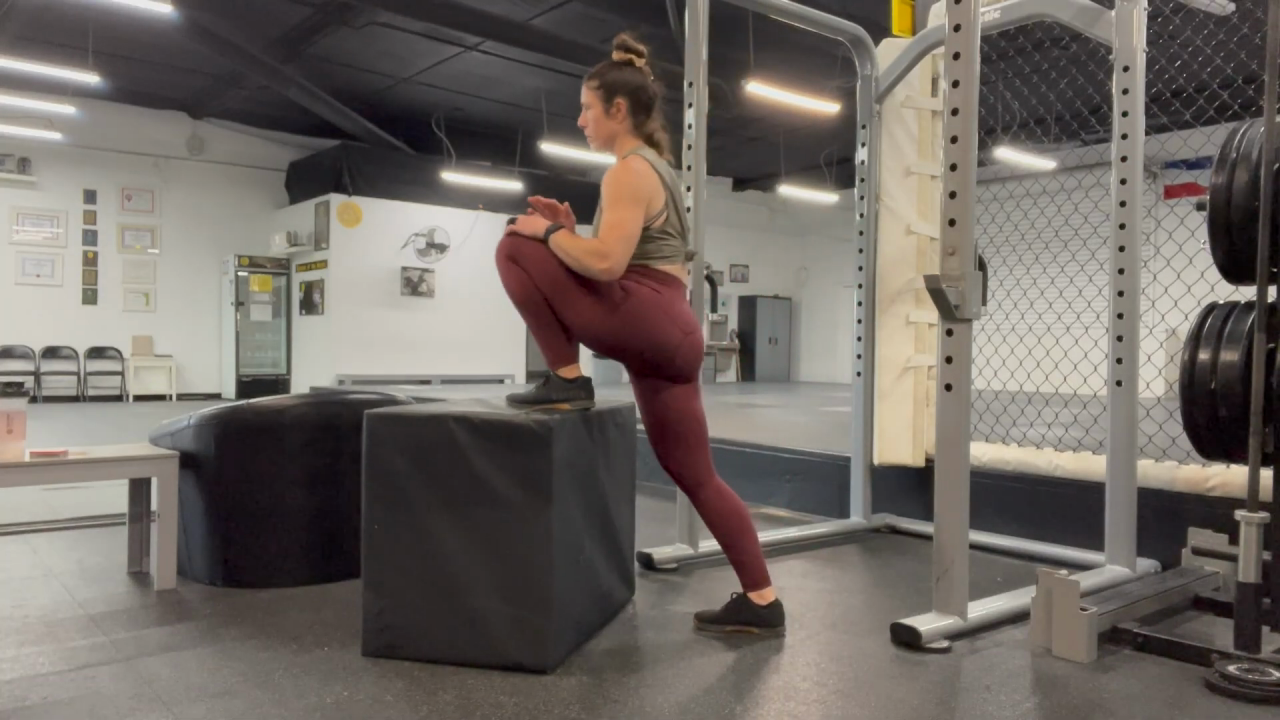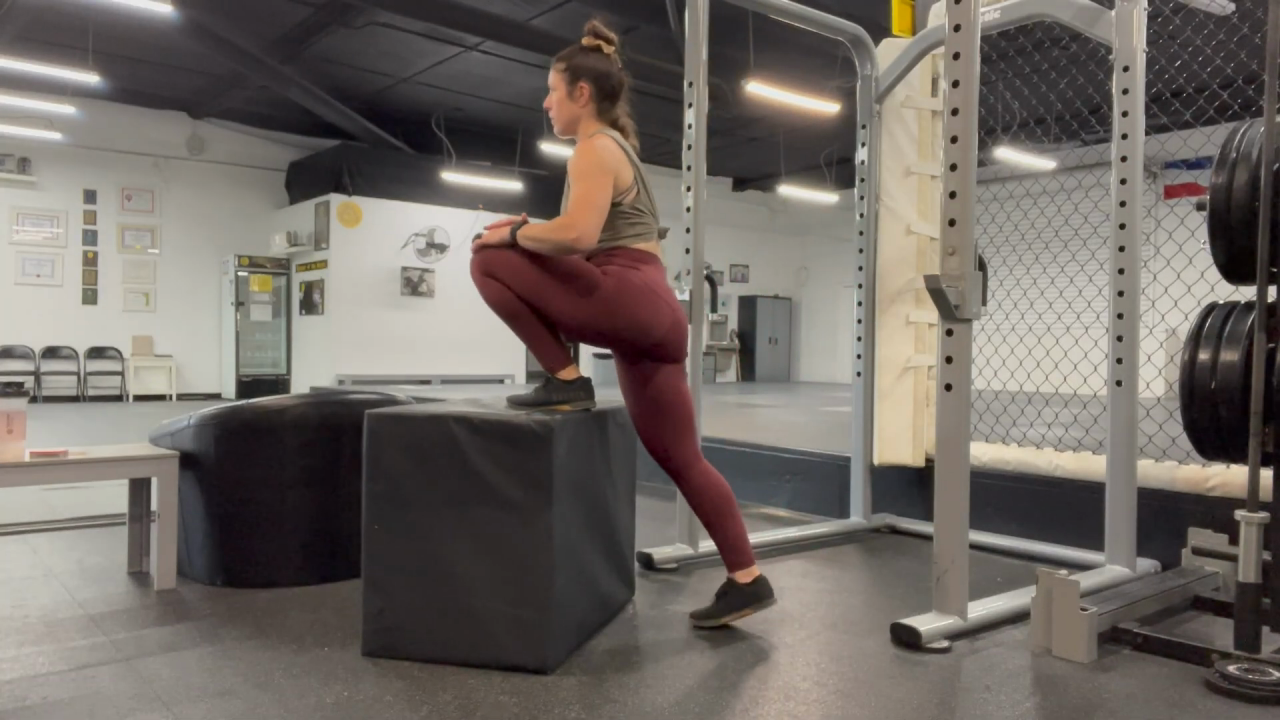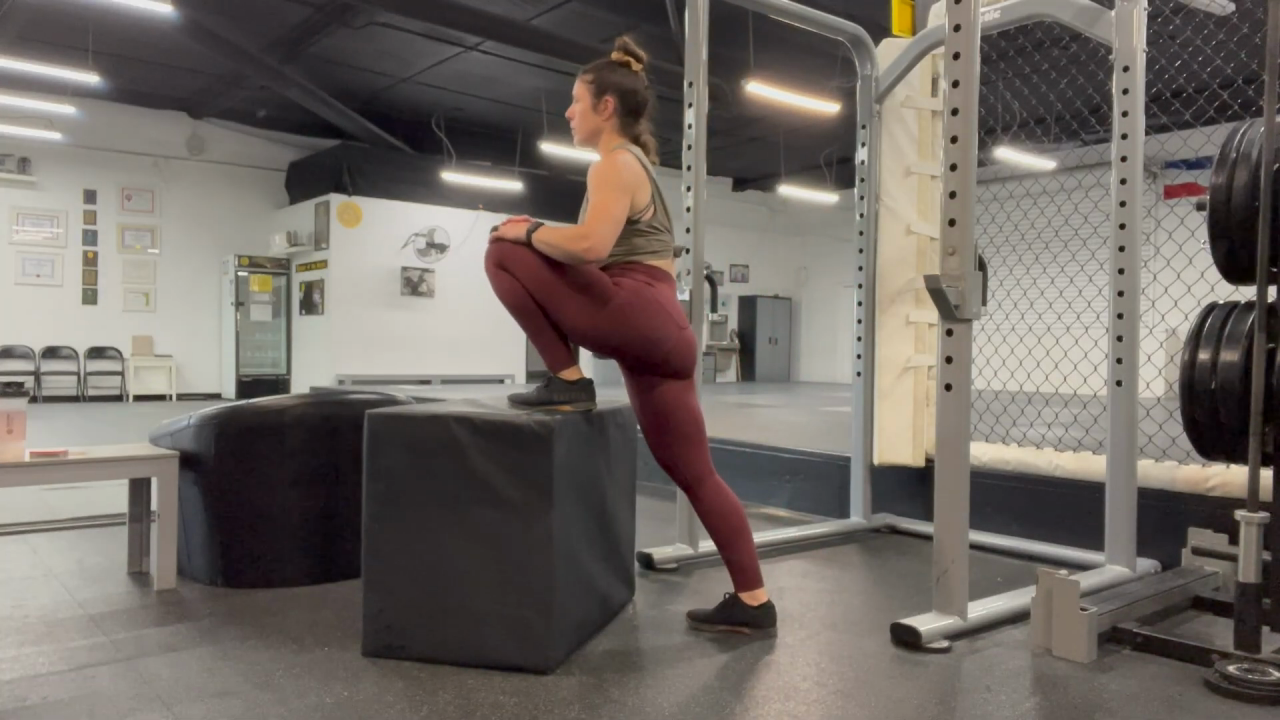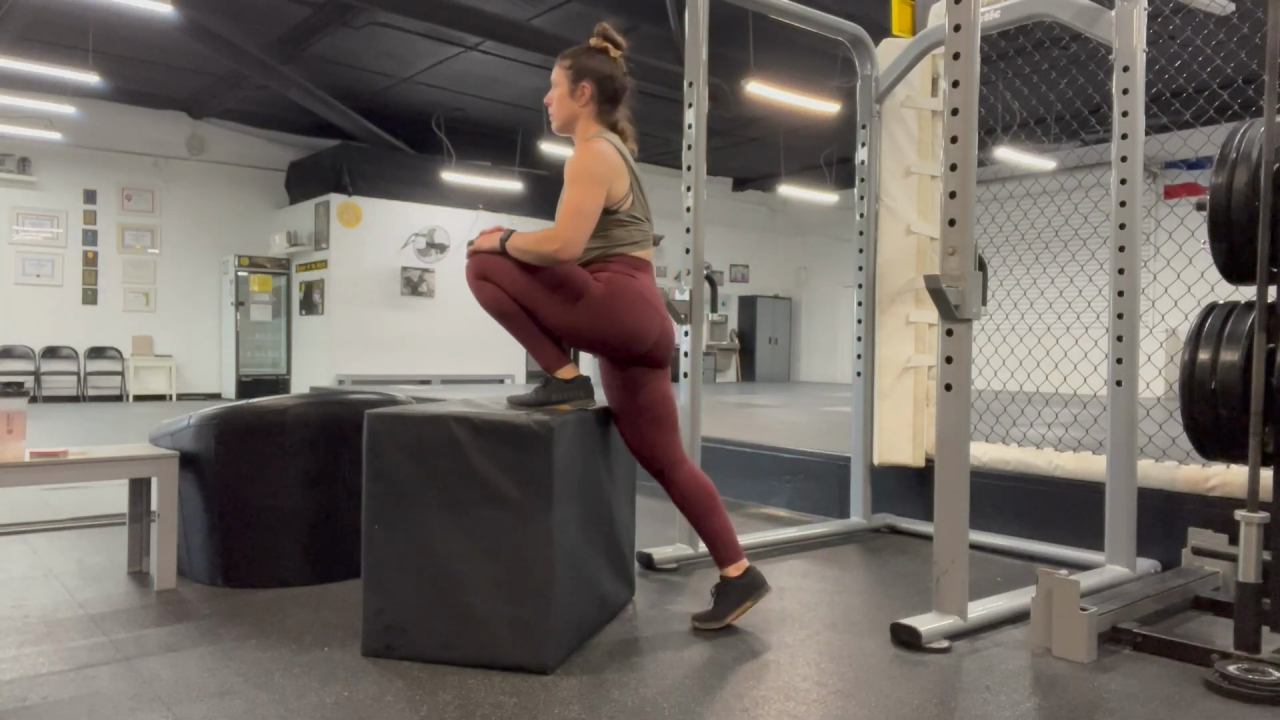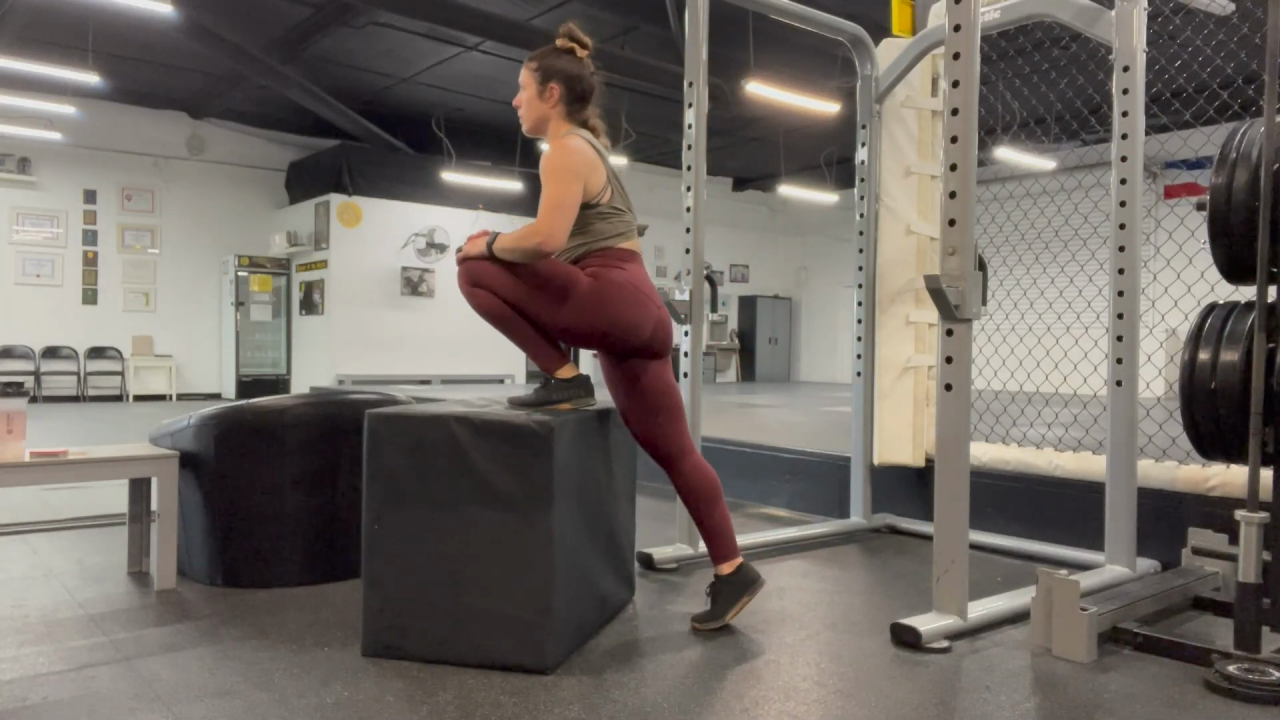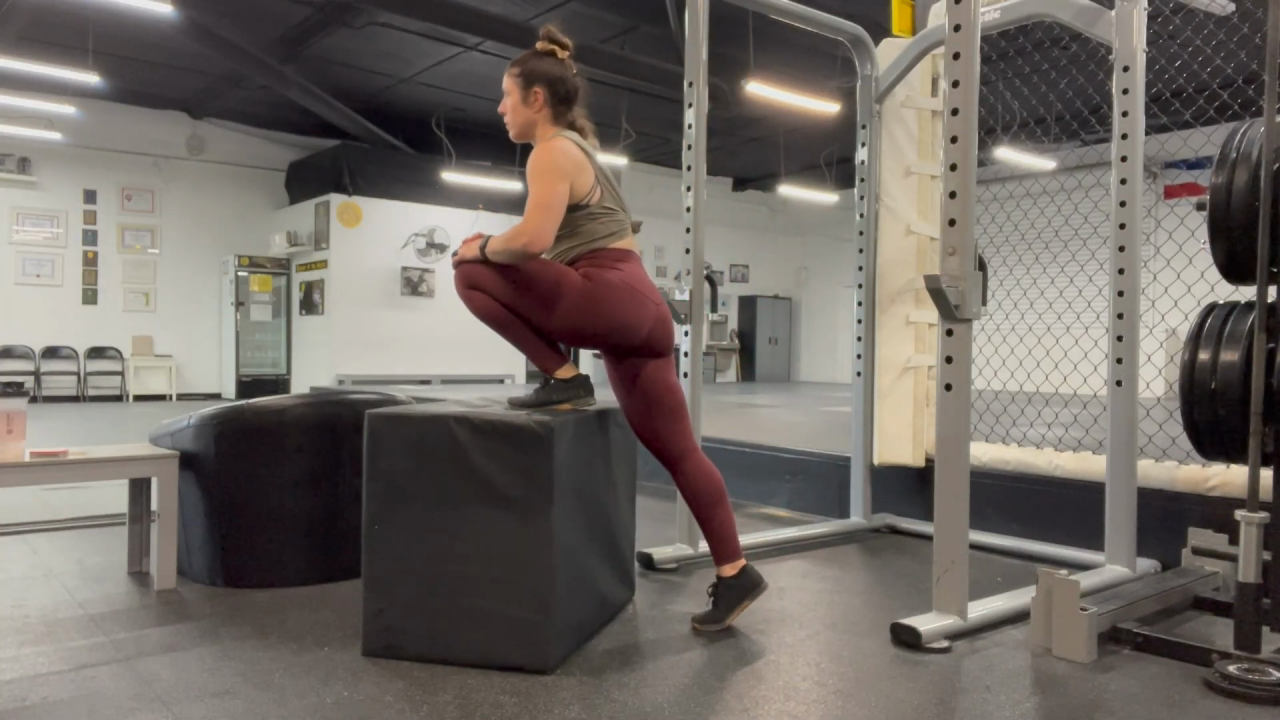
dt=0.5s
person 1, frame 1
left shoulder: (628, 170)
right shoulder: (651, 166)
left elbow: (607, 264)
left wrist: (548, 234)
right wrist: (568, 228)
left hip: (645, 325)
right hip: (672, 336)
left knee: (515, 249)
right knee: (696, 476)
left ankle: (567, 380)
right ankle: (761, 600)
person 1, frame 2
left shoulder: (593, 149)
right shoulder: (613, 148)
left elbow: (579, 236)
left wrist: (515, 233)
right wrist: (531, 234)
left hip: (630, 308)
right hip: (652, 317)
left knee: (490, 261)
right knee: (680, 458)
left ankle: (565, 379)
right ankle: (746, 579)
person 1, frame 3
left shoulder: (614, 164)
right shoulder: (633, 164)
left elbow: (591, 247)
left wrist: (529, 232)
right wrist: (544, 236)
left hip: (638, 320)
right hip: (660, 332)
left knee: (504, 254)
right knee: (695, 475)
left ankle: (567, 382)
right ankle: (752, 602)
person 1, frame 4
left shoulder: (591, 154)
right shoulder: (612, 151)
left elbow: (565, 246)
left wrist: (502, 239)
right wrist: (517, 241)
left hip: (619, 311)
right hip: (638, 319)
left knee: (484, 264)
right knee: (665, 459)
left ankle: (564, 380)
right ankle: (737, 574)
person 1, frame 5
left shoulder: (565, 150)
right shoulder: (585, 146)
left elbow: (547, 238)
left wrist: (490, 243)
right wrist: (504, 243)
left hip: (613, 304)
right hip: (635, 313)
left knee: (477, 272)
right knee: (673, 452)
left ankle: (563, 379)
right ankle: (732, 573)
person 1, frame 6
left shoulder: (551, 151)
right shoulder: (575, 147)
left elbow: (534, 241)
left wrist: (483, 247)
right wrist: (498, 247)
left hip: (611, 304)
right hip: (636, 309)
left knee: (473, 274)
right knee: (677, 450)
left ankle: (563, 379)
right ankle: (734, 574)
